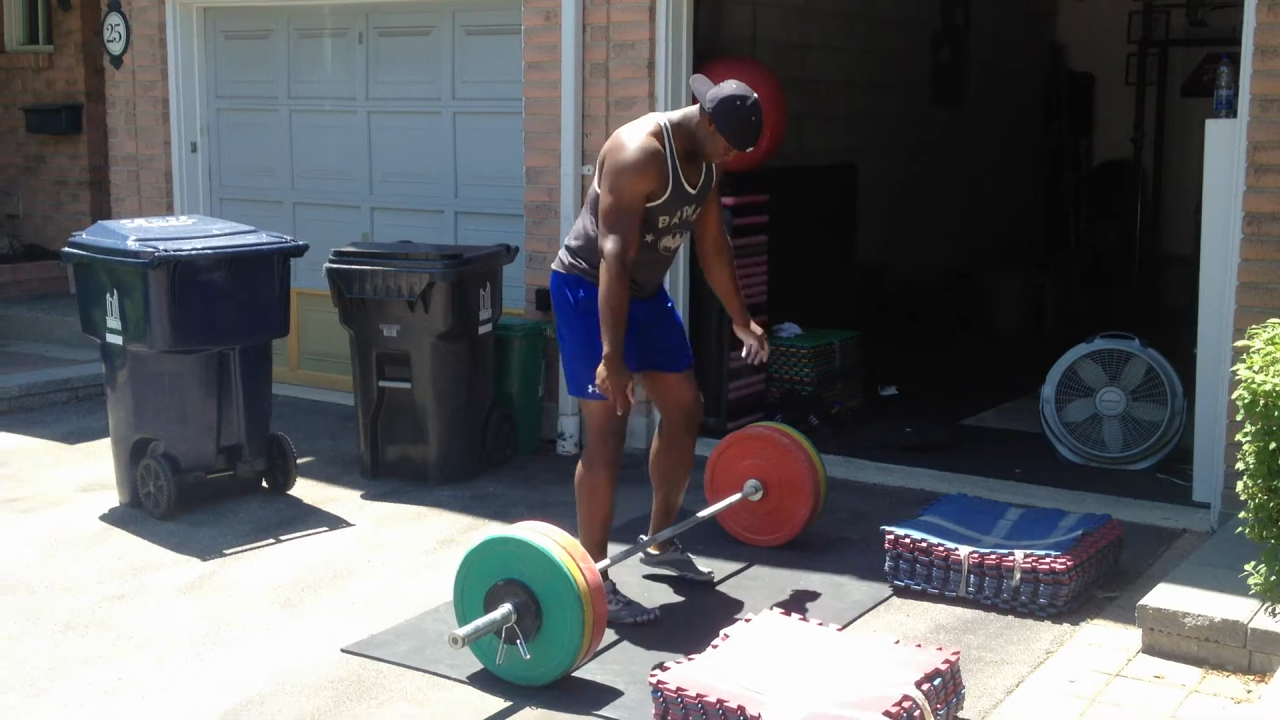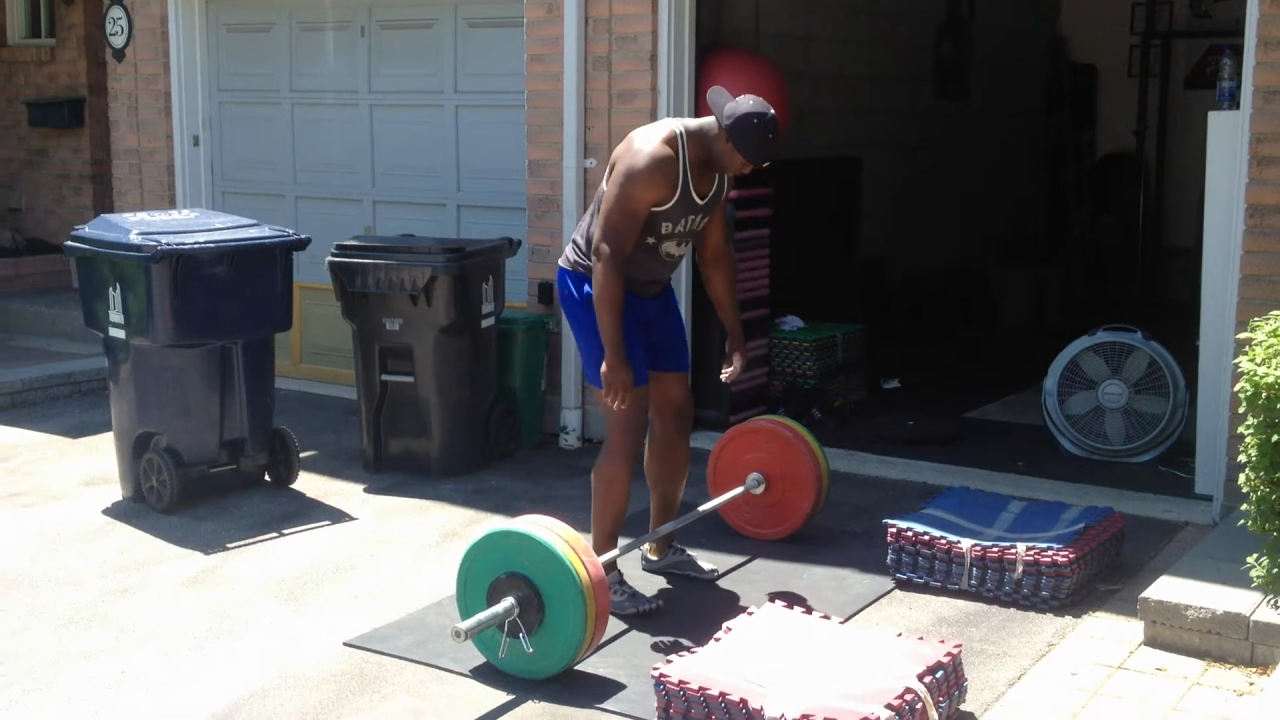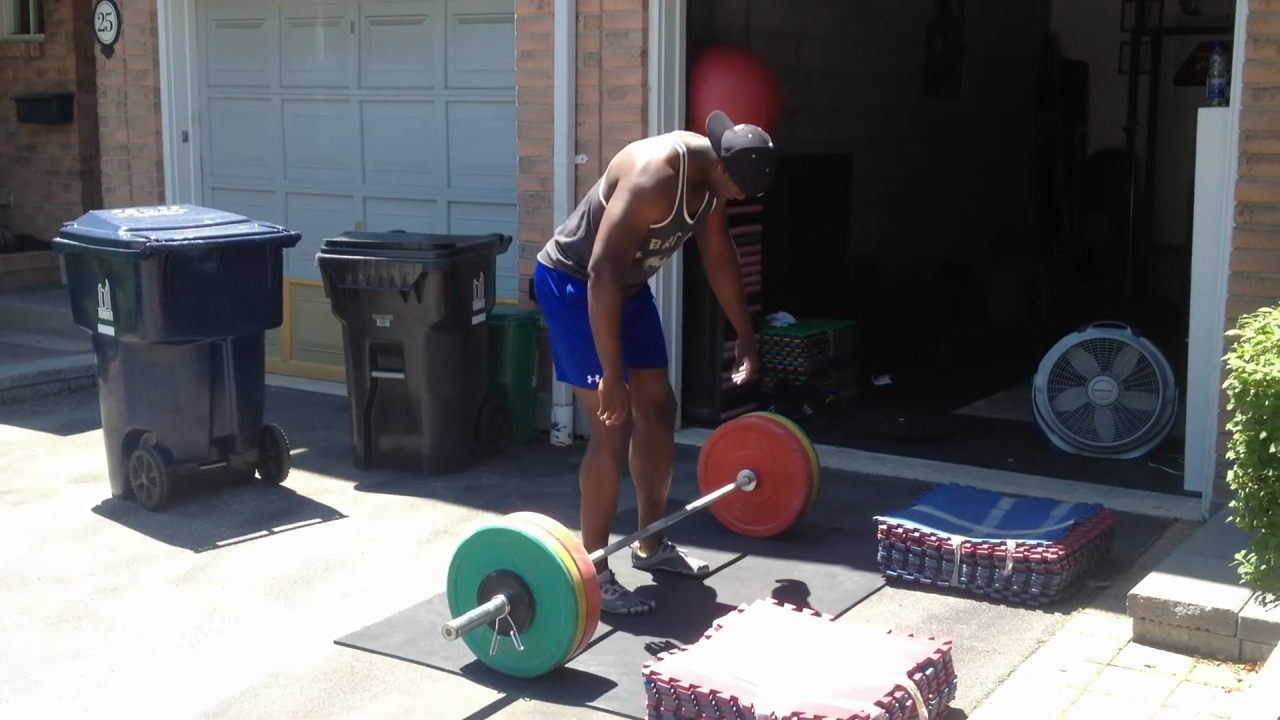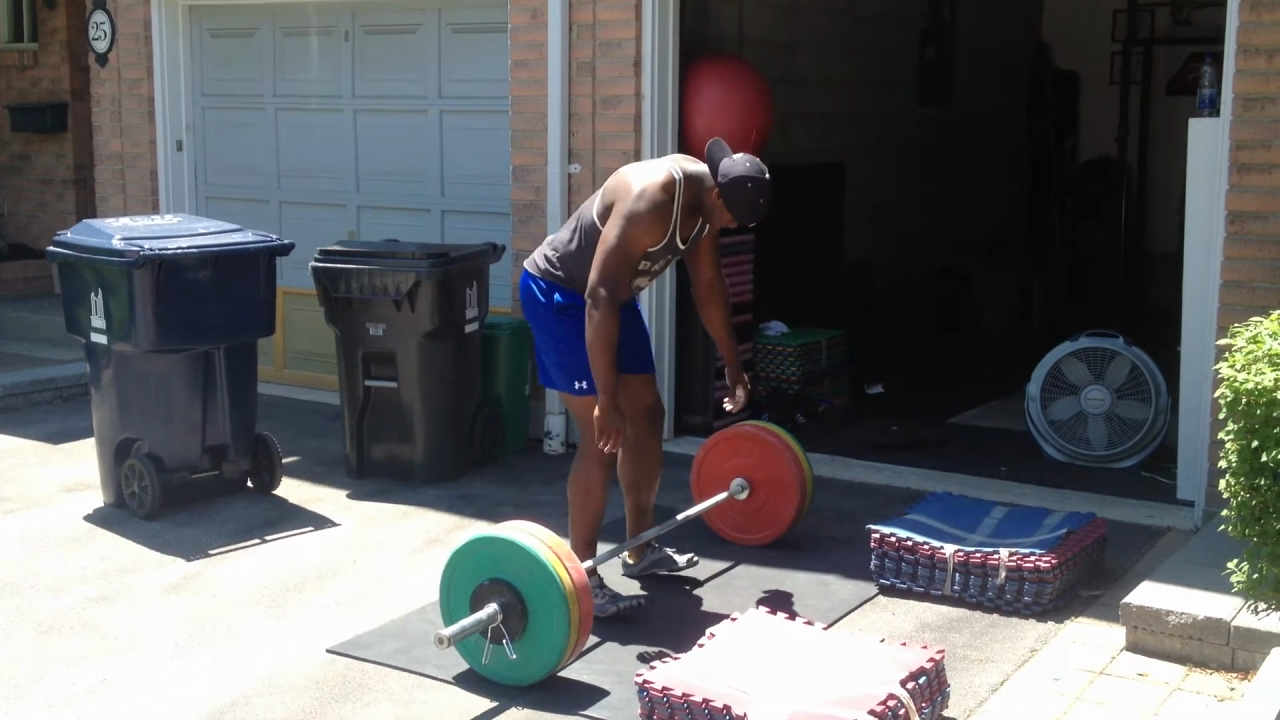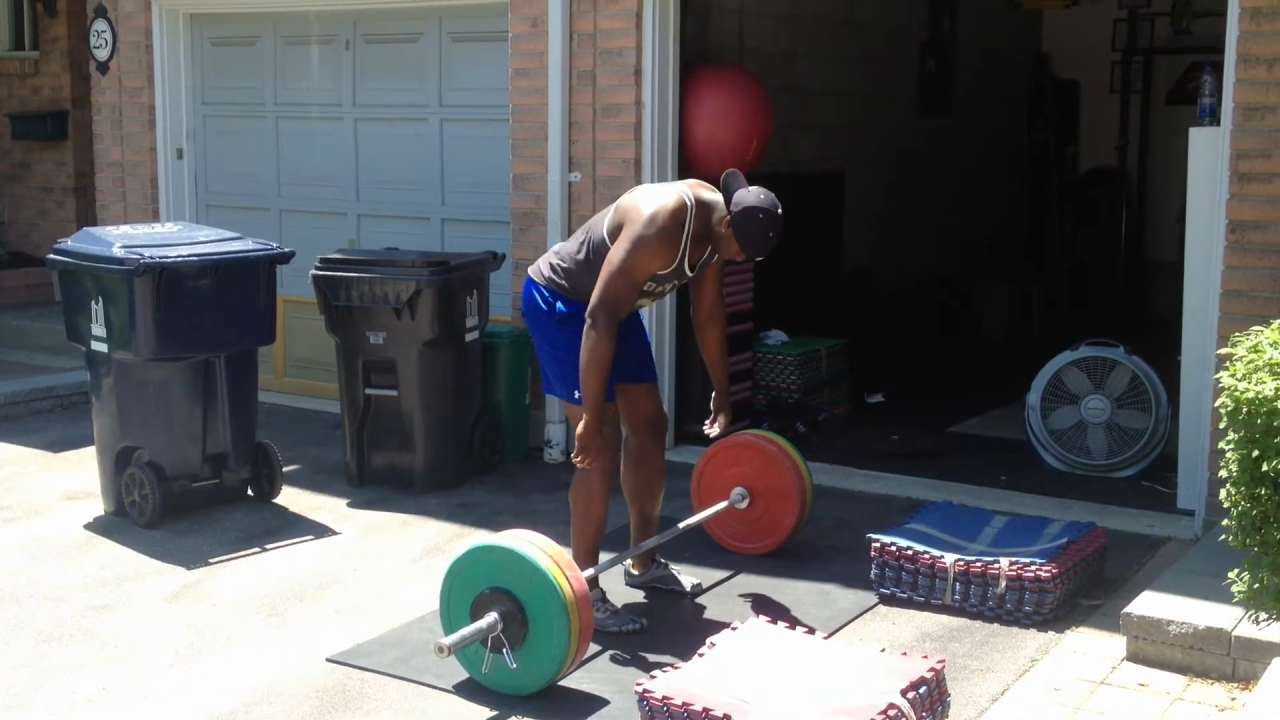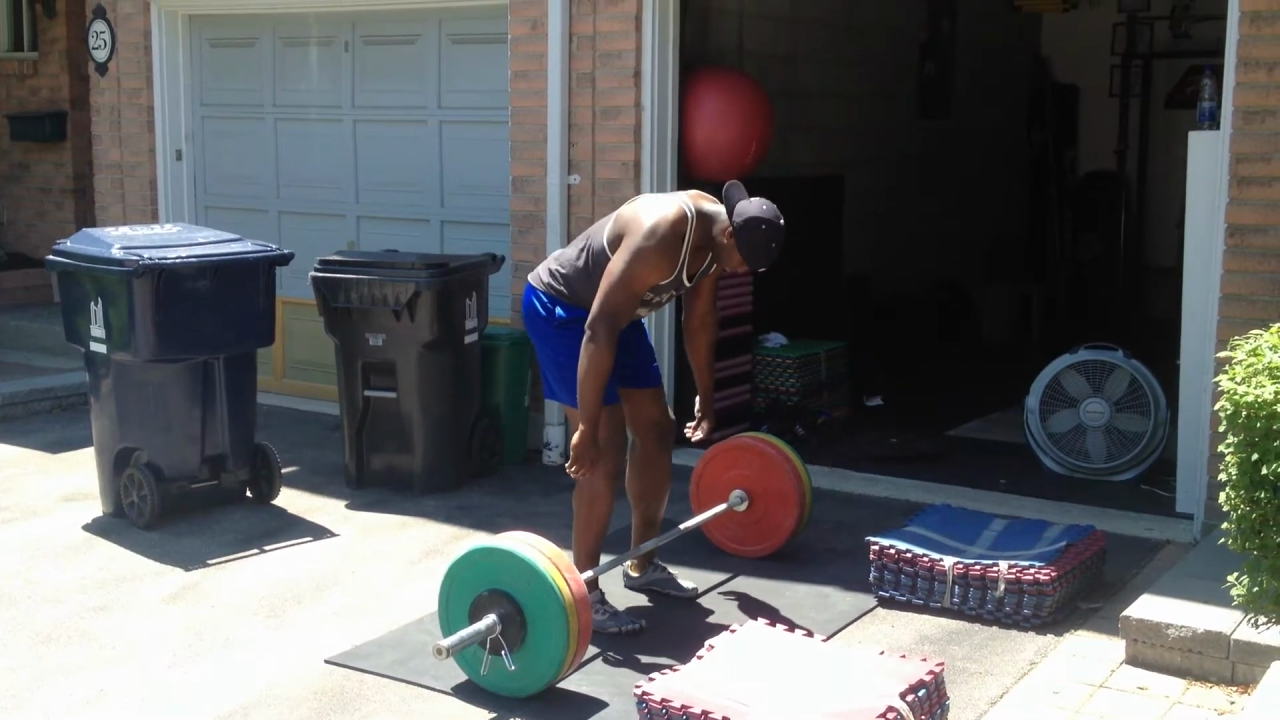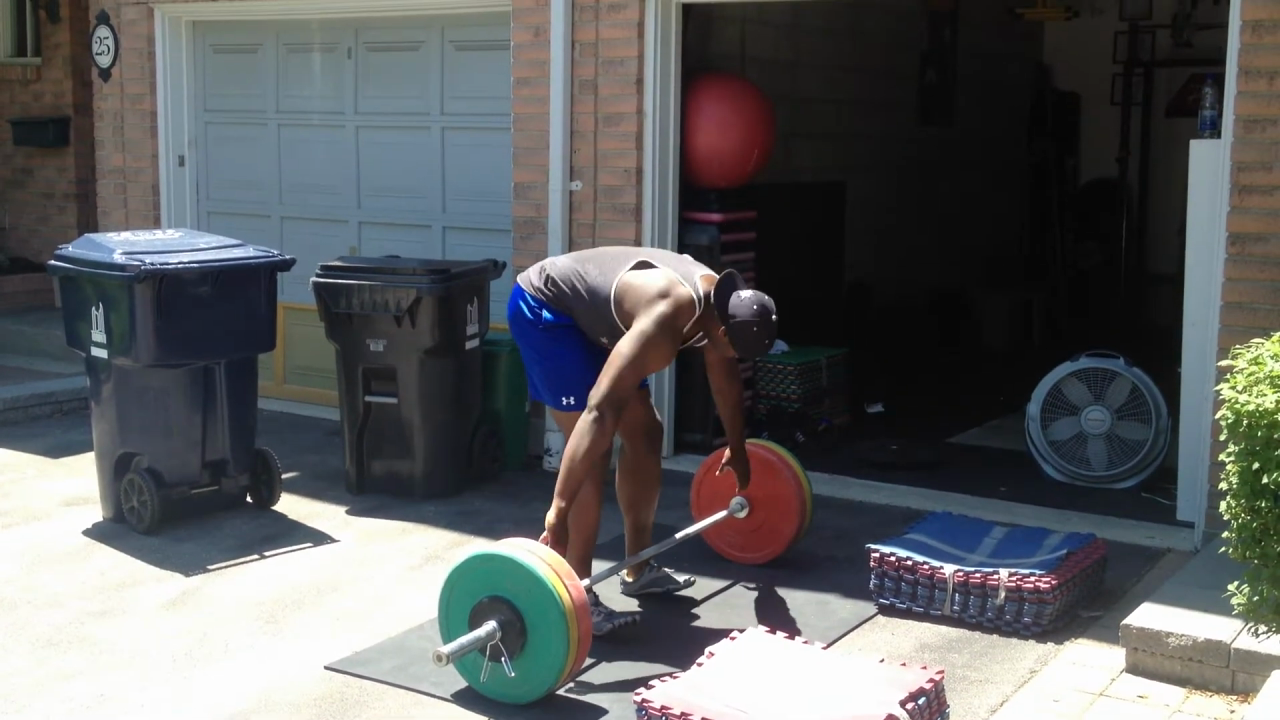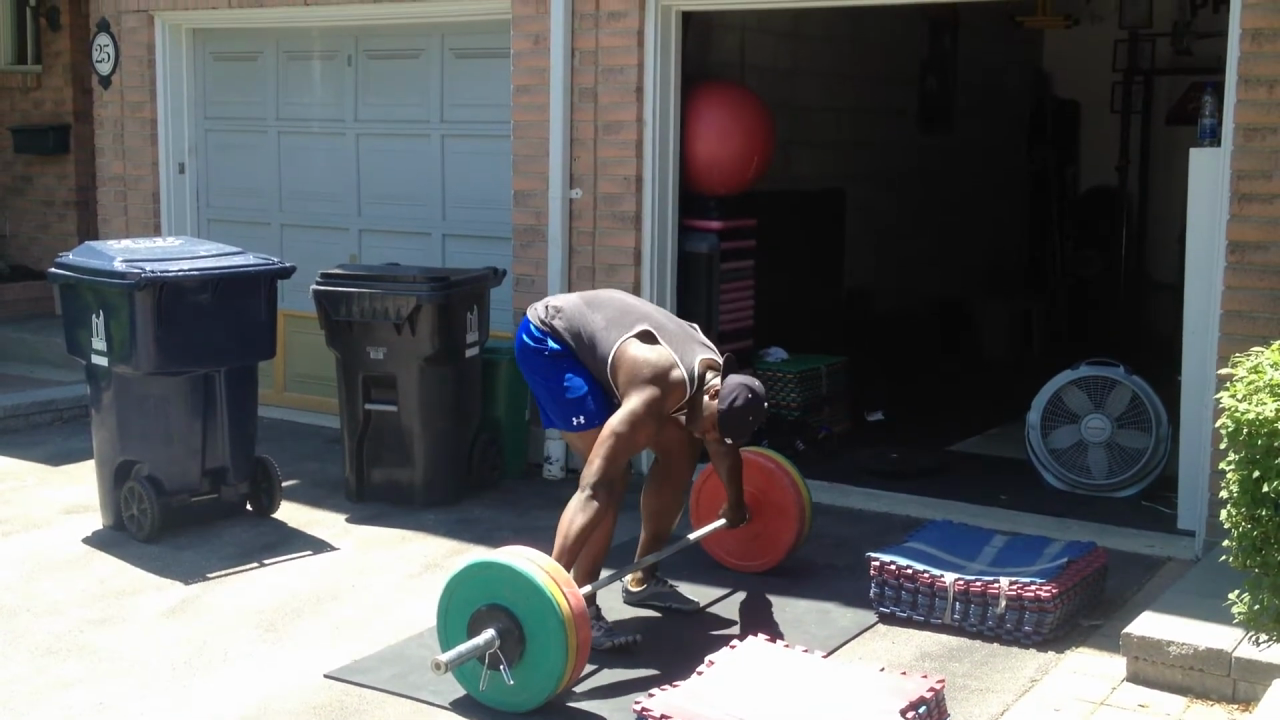
dt=0.4s
person 1, frame 1
left shoulder: (706, 159)
right shoulder: (639, 152)
left elbow: (711, 243)
right elbow: (614, 255)
left wrist: (741, 317)
right wrist: (612, 355)
left hip: (646, 291)
right hip: (590, 288)
left knee: (685, 409)
right knee: (607, 435)
left ankle: (661, 542)
right ankle: (595, 582)
person 1, frame 2
left shoulder: (718, 165)
right shoulder: (651, 158)
left elbow: (714, 250)
right elbow: (607, 257)
left wrist: (734, 331)
right wrist: (612, 356)
left hip: (652, 289)
right hip: (595, 285)
left knee: (676, 415)
right knee: (628, 427)
left ankle: (660, 547)
right ankle: (602, 572)
person 1, frame 3
left shoulder: (711, 177)
right shoulder: (652, 176)
left elbow: (719, 256)
right elbow: (602, 274)
left wrist: (744, 334)
right wrist: (611, 374)
left hip: (629, 286)
right hip: (574, 284)
left knee: (659, 411)
right knee: (615, 426)
left ankle: (651, 545)
right ankle: (593, 571)
person 1, frame 4
left shoulder: (704, 200)
right shoulder: (647, 201)
left elbow: (708, 285)
right elbow: (598, 298)
left wrist: (733, 364)
right wrist: (605, 400)
left hip: (613, 294)
right hip: (559, 292)
left knee: (647, 417)
right knee: (604, 436)
left ankle: (640, 549)
right ankle: (582, 579)
person 1, frame 5
left shoulder: (714, 226)
right shoulder: (658, 225)
left elbow: (708, 311)
right elbow: (599, 319)
left wrist: (721, 389)
right wrist: (591, 416)
left hip: (614, 304)
right hip: (560, 301)
left knee: (650, 426)
right knee: (602, 447)
left ankle: (643, 562)
right ankle: (584, 592)
person 1, frame 6
left shoulder: (714, 234)
right shoulder: (659, 235)
left elbow: (700, 319)
right elbow: (599, 330)
left wrist: (705, 396)
right wrist: (586, 427)
left hip: (617, 311)
right hip: (561, 307)
left knee: (657, 431)
right knee: (606, 451)
left ankle: (642, 565)
right ankle: (584, 594)
person 1, frame 7
left shoulder: (718, 299)
right shoulder: (667, 316)
left elbow: (725, 375)
right elbow: (600, 411)
left wrist: (737, 447)
right wrist: (560, 506)
left hip: (591, 317)
right hip: (544, 308)
left knee: (646, 433)
right knee: (593, 453)
left ankle: (639, 570)
right ankle: (580, 597)
person 1, frame 8
left shoulder: (718, 374)
right shoulder: (658, 392)
left elbow: (722, 449)
right elbow: (595, 488)
left wrist: (734, 505)
left hip: (590, 331)
right hip: (548, 338)
left knee: (681, 449)
right knee: (611, 472)
left ankle: (642, 580)
